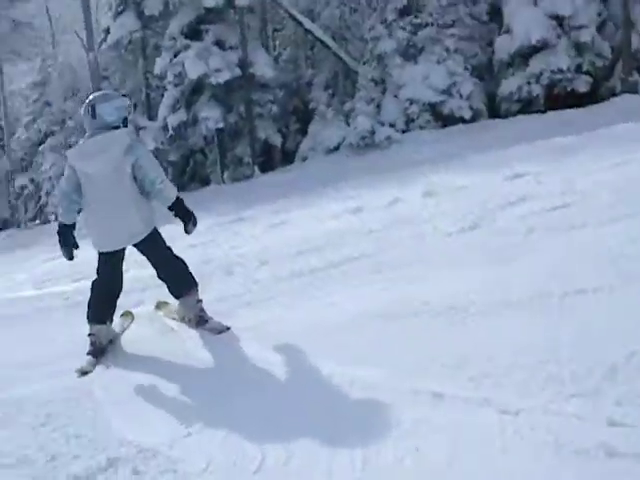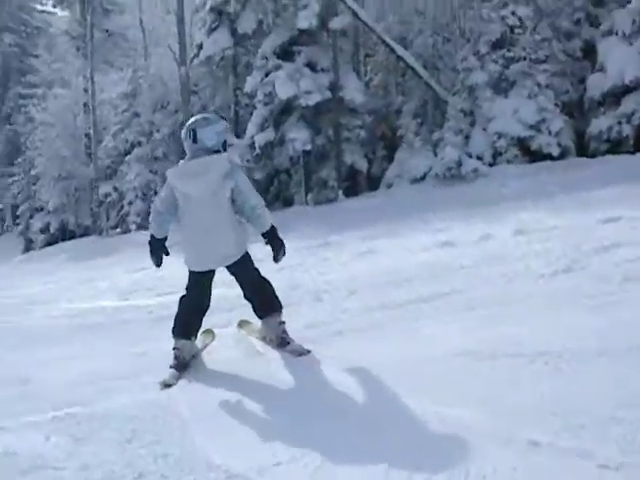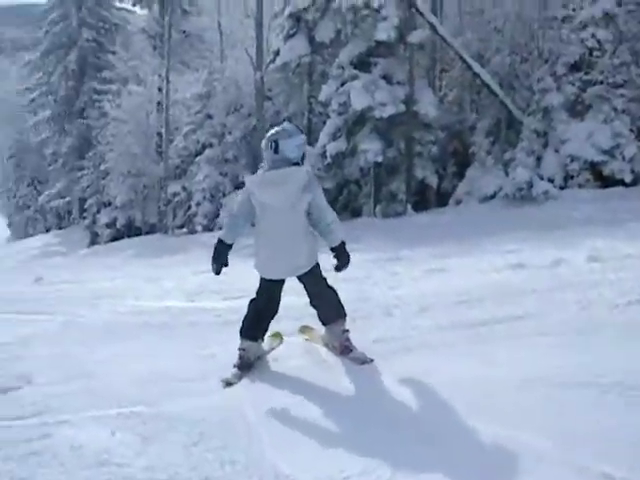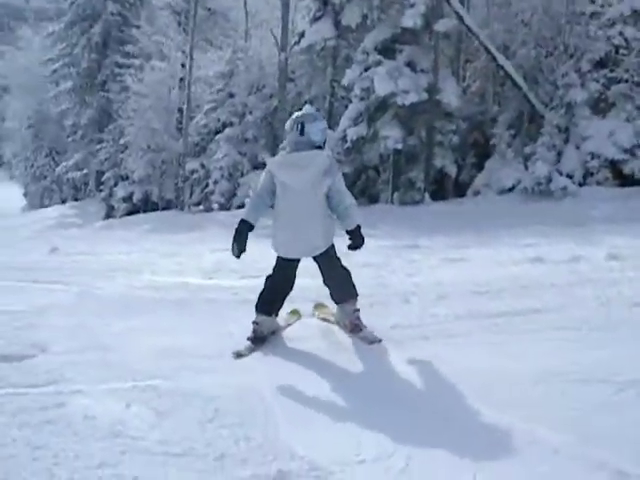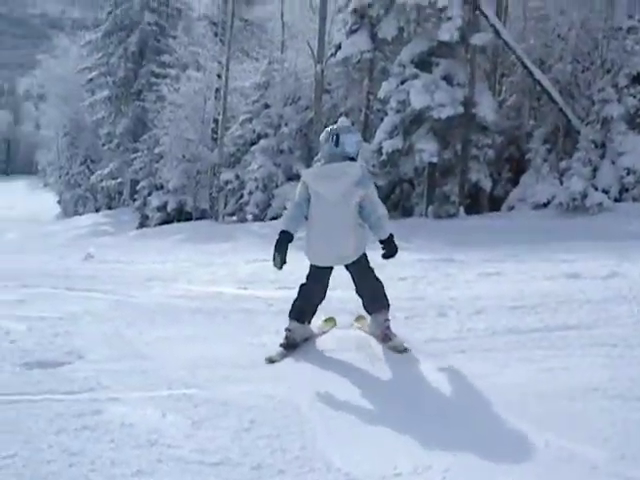
dt=0.2s
person 1, frame 1
left shoulder: (77, 157)
right shoulder: (129, 145)
left elbow: (67, 195)
right elbow: (154, 180)
left wrist: (65, 229)
right wrist: (179, 207)
left hip: (104, 235)
right hip: (137, 224)
left knee: (107, 280)
right knee: (166, 262)
left ankle: (99, 331)
right ankle: (192, 308)
person 1, frame 2
left shoulder: (177, 178)
right shoulder: (228, 170)
left elbow: (161, 211)
right elbow: (251, 205)
left wrist: (156, 240)
right wrist: (271, 234)
left hip: (197, 253)
right hip: (231, 246)
left knee: (195, 296)
right knee: (253, 283)
left ankle: (183, 346)
right ankle: (274, 328)
person 1, frame 3
left shoulder: (255, 185)
right shoulder: (306, 181)
left elbow: (237, 218)
right elbow: (324, 218)
left wrist: (223, 246)
right wrist: (339, 247)
left hip: (269, 260)
right hip: (303, 255)
left knee: (265, 301)
right knee: (320, 292)
left ankle: (249, 347)
right ankle: (337, 335)
person 1, frame 4
left shoulder: (277, 166)
right shoulder: (327, 166)
left elbow: (260, 198)
right elbow: (342, 202)
left wrist: (244, 228)
right wrist: (354, 229)
left hip: (286, 239)
right hip: (319, 237)
left knee: (280, 278)
right knee: (334, 272)
left ankle: (263, 322)
right ankle: (349, 315)
person 1, frame 5
left shoulder: (311, 177)
right shoulder: (360, 177)
left elbow: (296, 210)
right elbow: (375, 212)
left wrist: (284, 239)
right wrist: (387, 239)
left hip: (319, 248)
right hip: (352, 246)
left knee: (314, 286)
right knee: (366, 282)
left ankle: (296, 329)
right ankle: (380, 324)
